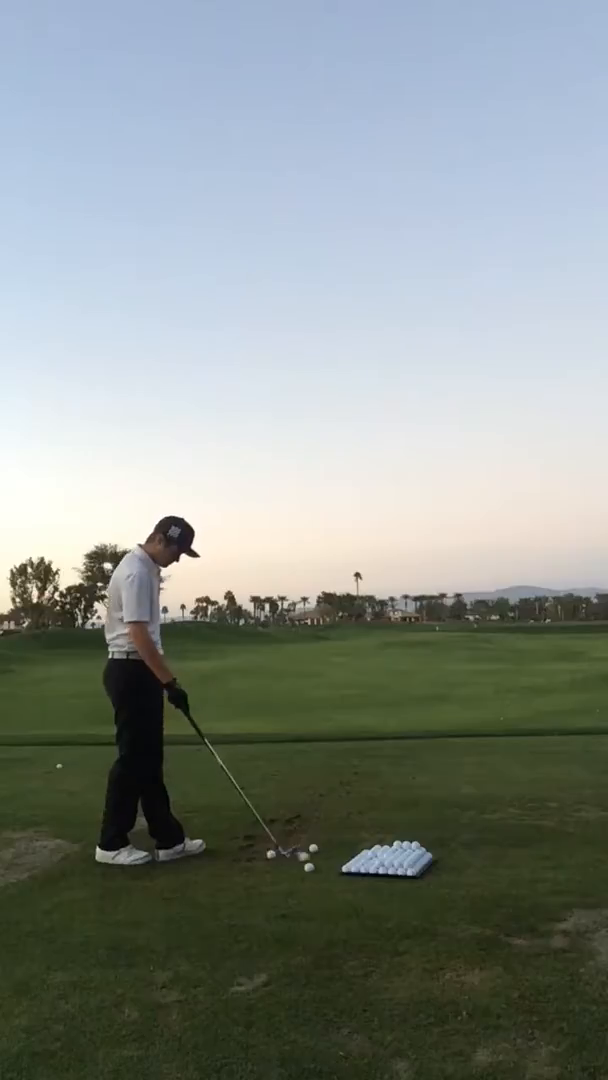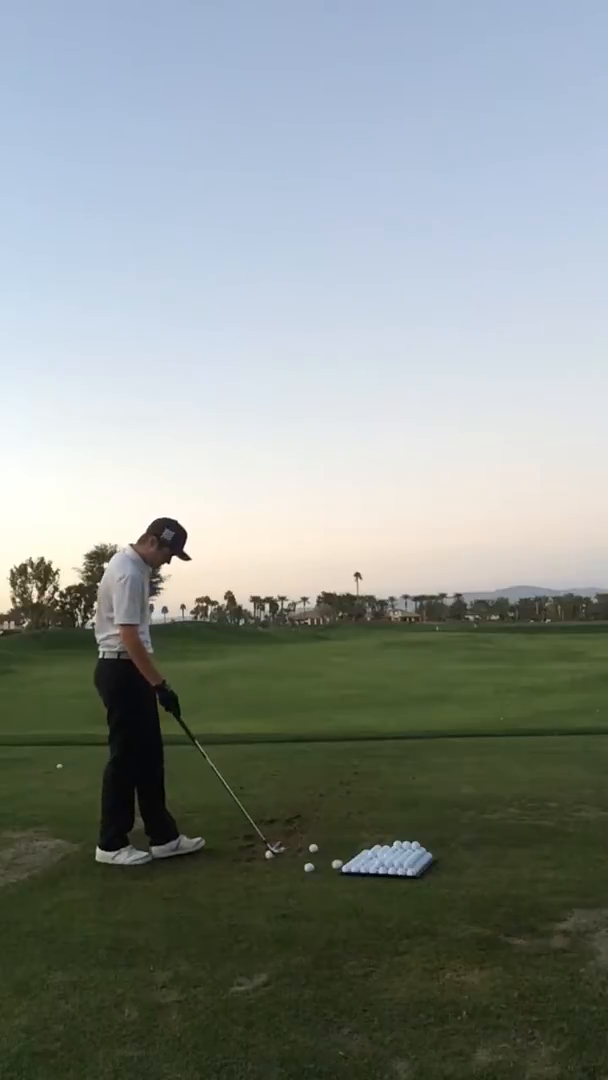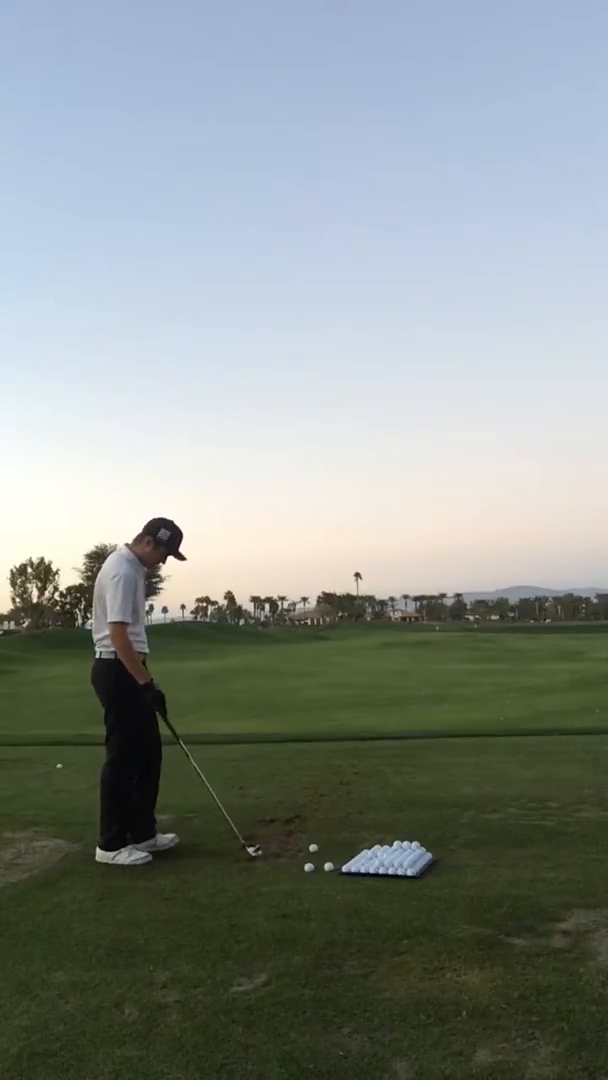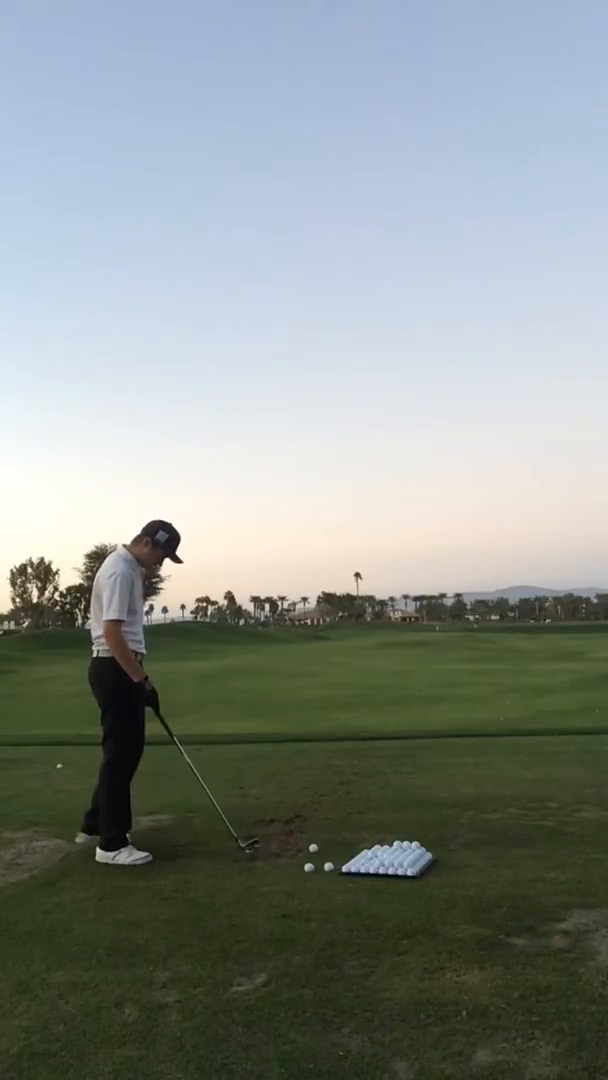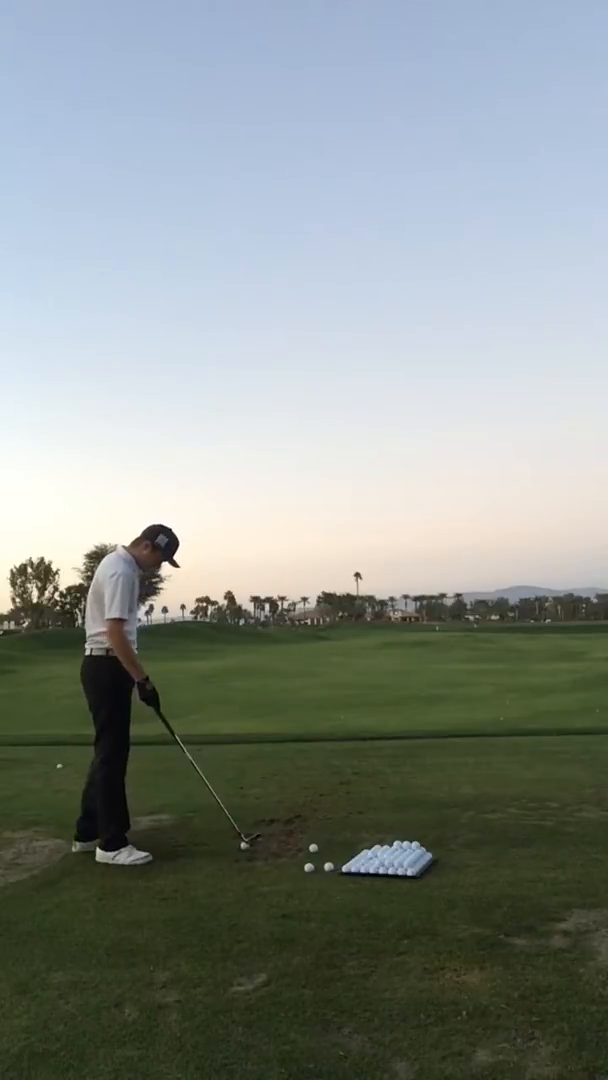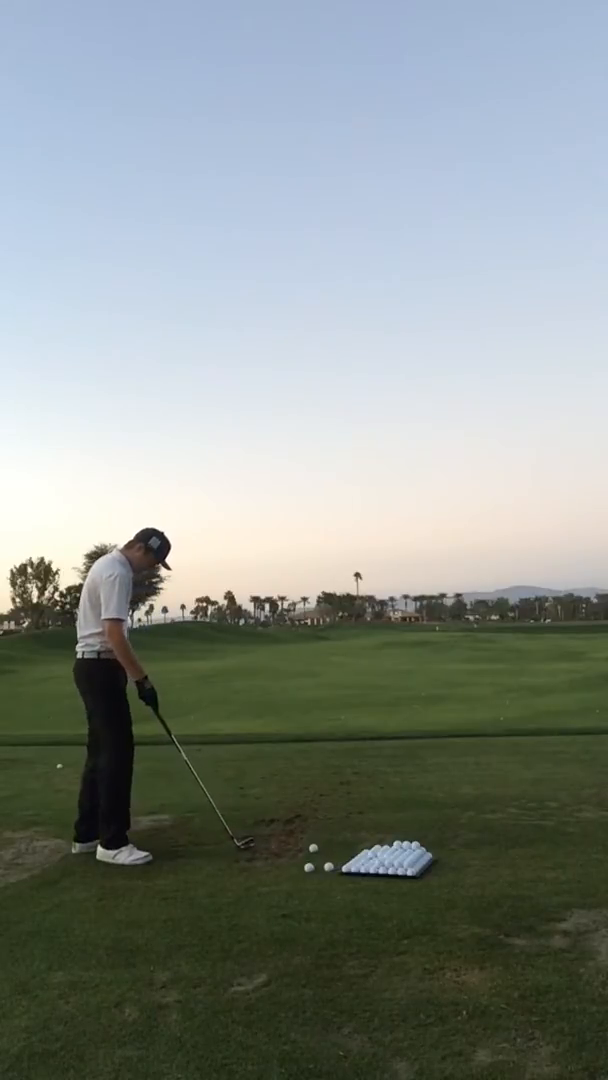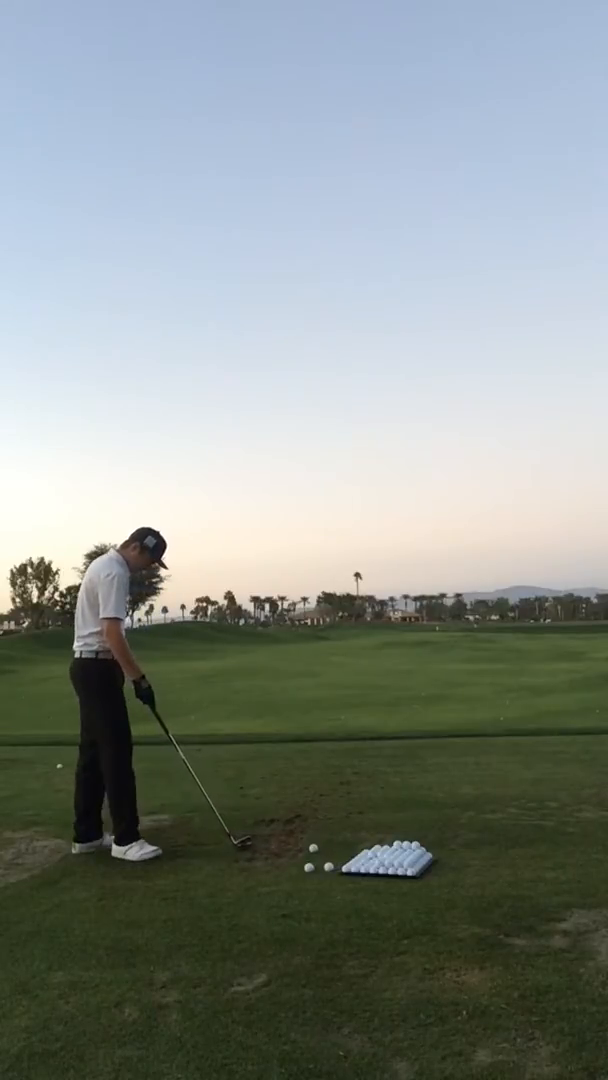
dt=0.3s
person 1, frame 1
left shoulder: (144, 567)
right shoulder: (136, 573)
right elbow: (139, 636)
right wrist: (171, 682)
left hip: (139, 671)
right hip: (131, 671)
left knee: (149, 758)
right knee: (133, 757)
left ankle: (169, 839)
right ankle: (111, 843)
person 1, frame 2
left shoulder: (133, 565)
right shoulder: (128, 574)
right elbow: (129, 638)
right wrist: (160, 684)
left hip: (129, 670)
right hip: (122, 671)
left knee: (149, 755)
right knee: (126, 757)
left ankle: (163, 836)
right ankle: (111, 844)
person 1, frame 3
left shoulder: (130, 566)
right shoulder: (123, 572)
right elbow: (118, 635)
right wrist: (147, 683)
left hip: (127, 671)
right hip: (118, 672)
left knee: (148, 750)
right knee: (122, 756)
left ankle: (142, 832)
right ankle: (112, 843)
person 1, frame 4
left shoulder: (128, 567)
right shoulder: (120, 572)
right elbow: (112, 633)
right wrist: (141, 680)
left hip: (122, 669)
right hip: (115, 671)
left knee: (128, 749)
right knee: (119, 754)
left ankle: (95, 825)
right ankle: (111, 843)
person 1, frame 5
left shoulder: (119, 564)
right shoulder: (122, 572)
right elbow: (116, 633)
right wrist: (143, 680)
left hip: (103, 666)
right hip: (107, 668)
left knee: (108, 752)
right knee: (113, 753)
left ankle: (88, 832)
right ankle: (111, 843)
person 1, frame 6
left shoulder: (108, 565)
right shoulder: (116, 573)
right elbow: (114, 634)
right wrist: (142, 679)
left hip: (94, 666)
right hip: (100, 668)
left knee: (101, 751)
right knee: (118, 751)
left ankle: (87, 833)
right ankle: (112, 841)
person 1, frame 7
left shoulder: (103, 565)
right shoulder: (114, 573)
right elbow: (112, 632)
right wrist: (139, 679)
left hip: (89, 665)
right hip: (98, 668)
left knee: (94, 751)
right knee: (116, 751)
left ankle: (87, 834)
right ankle: (125, 838)
